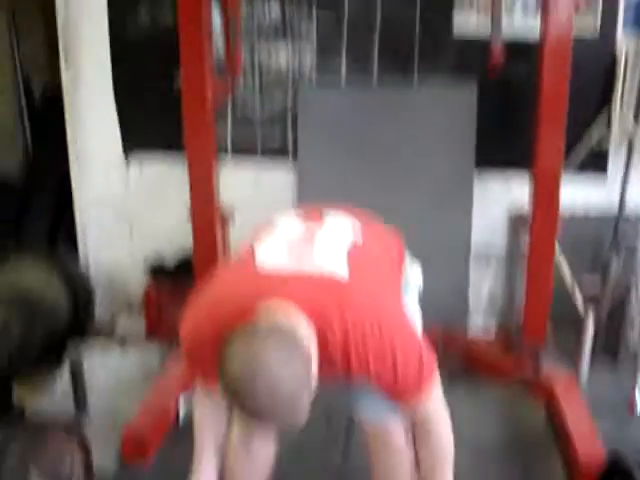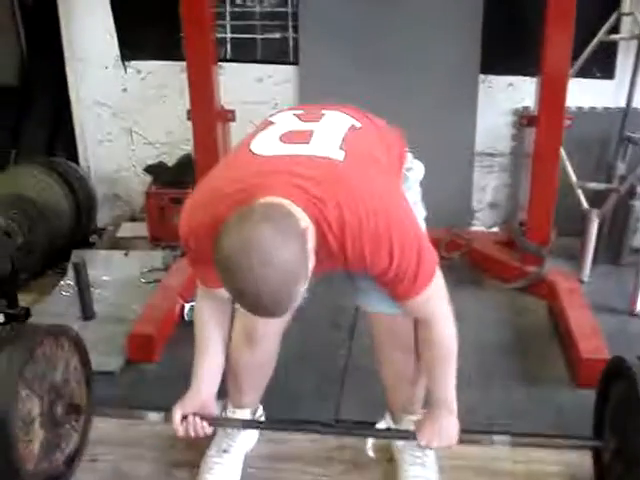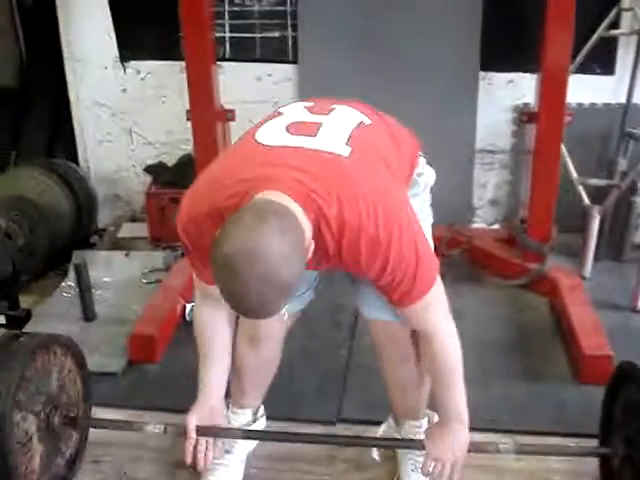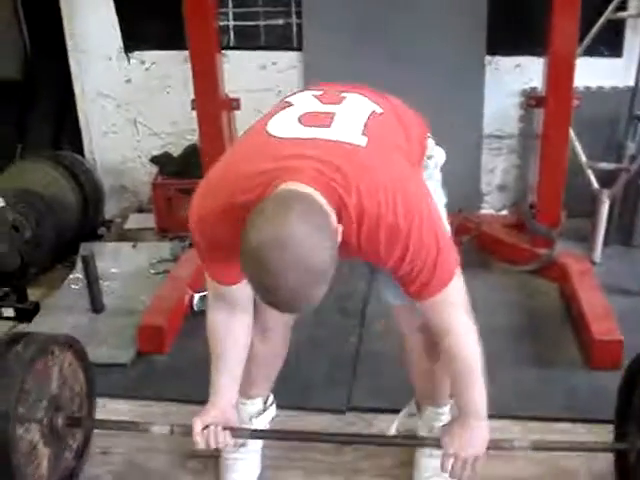
dt=0.3s
person 1, frame 1
left shoulder: (378, 333)
right shoulder: (204, 328)
left elbow: (430, 417)
right elbow: (210, 397)
left knee: (389, 434)
right knee: (250, 435)
person 1, frame 2
left shoulder: (378, 219)
right shoulder: (204, 219)
left elbow: (433, 315)
right elbow: (213, 296)
left wrist: (443, 410)
right wrist: (202, 389)
left knee: (395, 323)
right knee: (255, 324)
left ankle: (407, 428)
right ankle: (239, 420)
person 1, frame 3
left shoulder: (377, 227)
right shoulder: (202, 211)
left elbow: (434, 326)
right elbow: (214, 304)
left wrist: (454, 424)
right wrist: (210, 398)
left knee: (394, 328)
right knee: (257, 326)
left ankle: (413, 431)
right ankle: (242, 420)
person 1, frame 4
left shoulder: (397, 212)
right shoulder: (217, 206)
left elbow: (452, 325)
right elbow: (231, 305)
left wrist: (472, 420)
right wrist: (223, 401)
left knee: (418, 316)
right knee: (268, 314)
left ankle: (435, 418)
right ankle: (253, 410)
